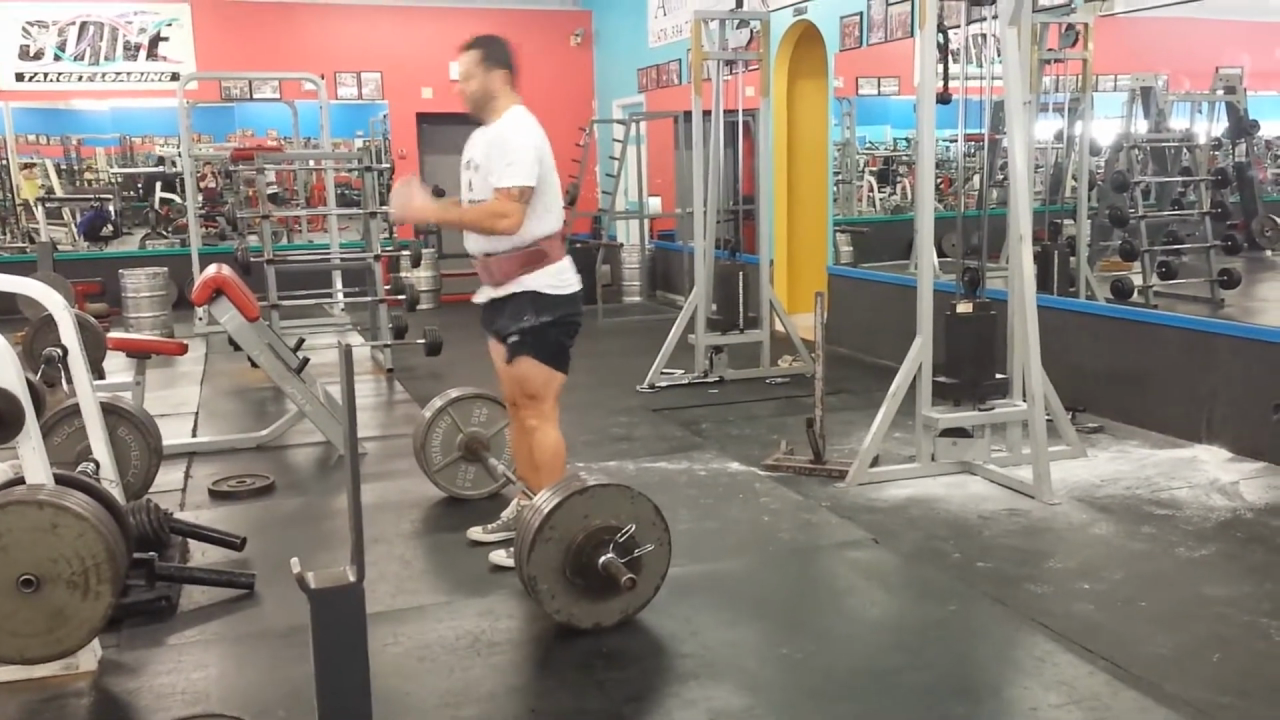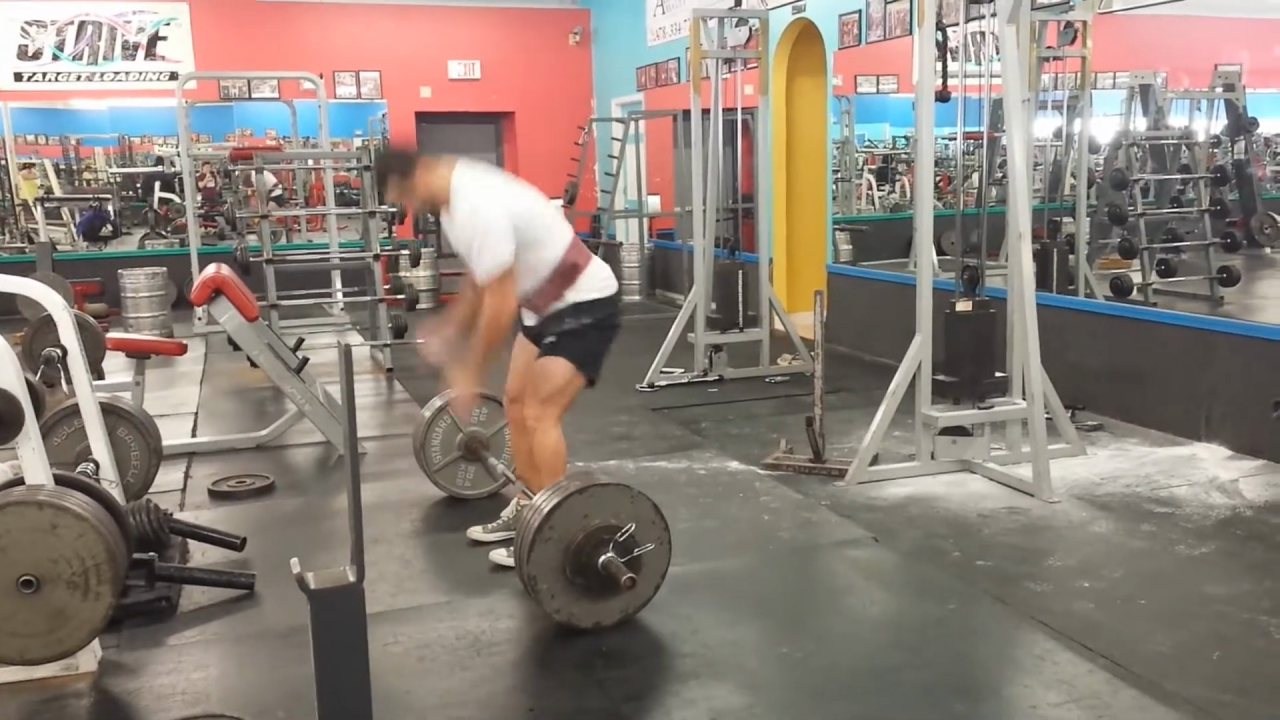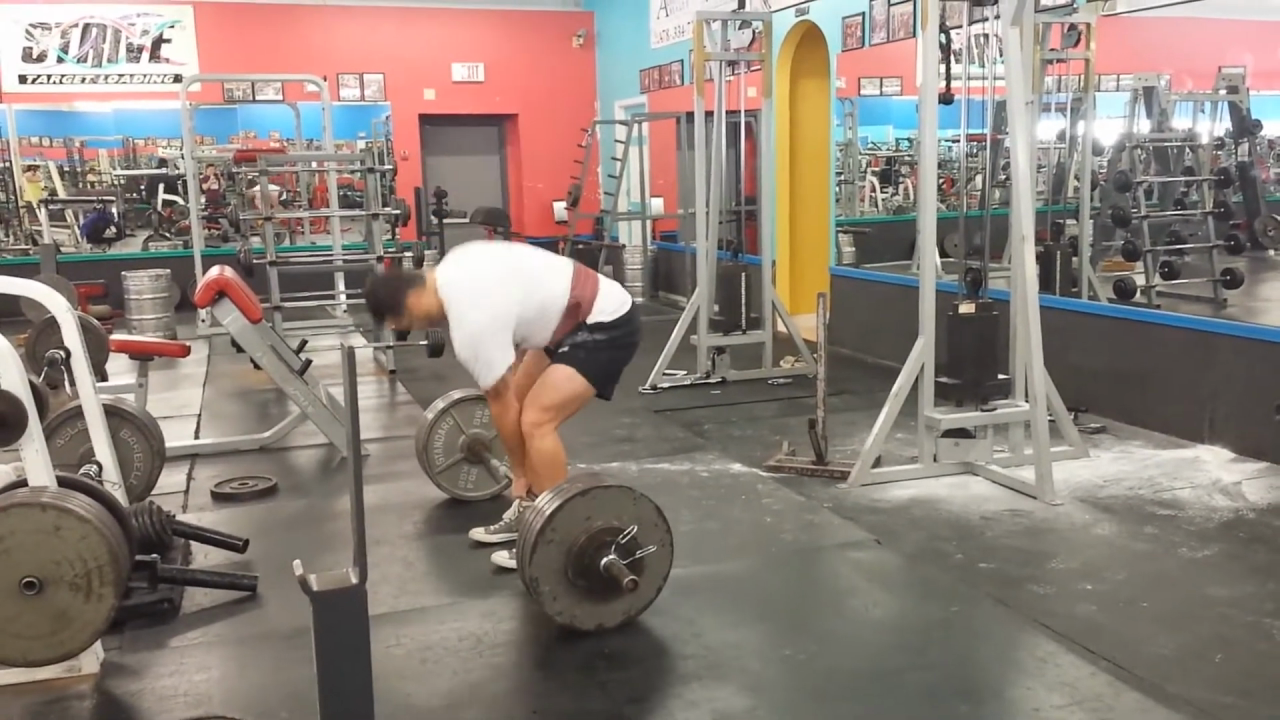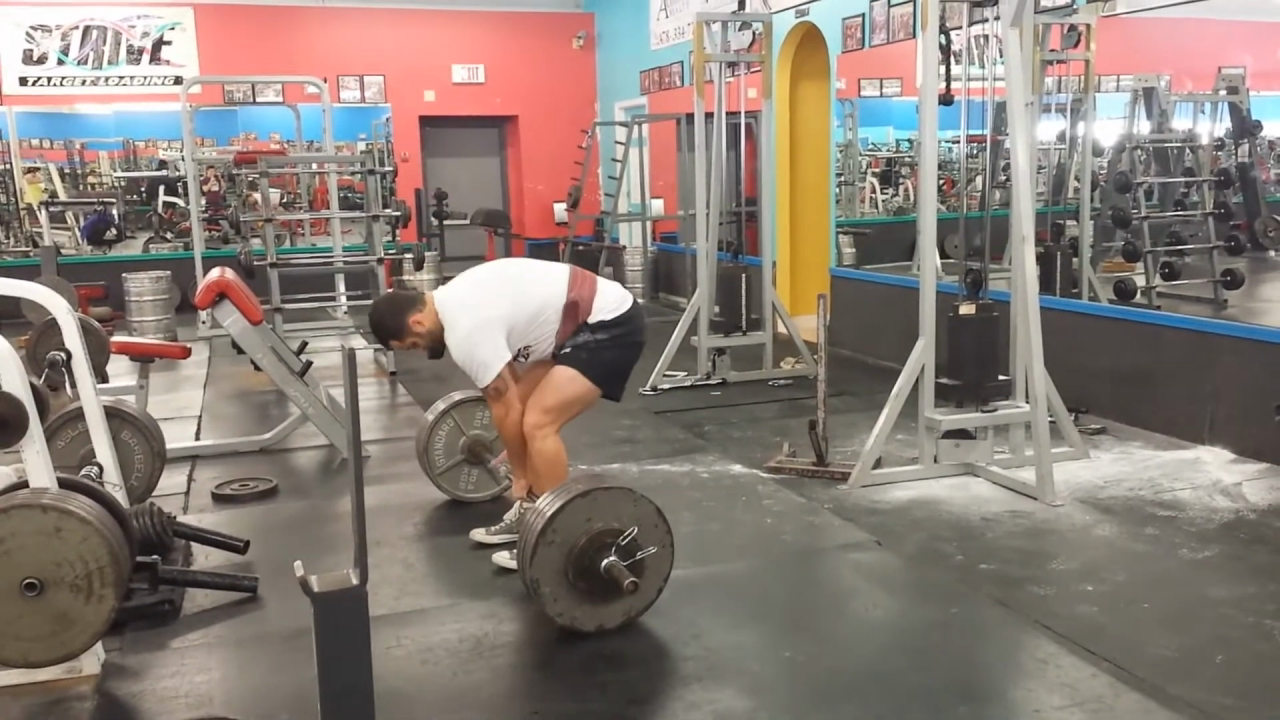
dt=0.2s
person 1, frame 1
left shoulder: (515, 134)
right shoulder: (487, 136)
left elbow: (504, 216)
right elbow: (483, 211)
left wrist: (433, 213)
right wrist: (430, 205)
left hip: (540, 294)
right hip: (507, 293)
left knee: (537, 416)
right knee: (518, 409)
right ankle: (526, 510)
person 1, frame 2
left shoulder: (475, 210)
right shoulder: (460, 197)
left elbow: (499, 307)
right elbow: (481, 277)
left wrist: (470, 373)
right wrist: (451, 326)
left hip: (585, 300)
right hip: (555, 299)
left knee: (538, 411)
right knee: (516, 399)
right ankle: (525, 509)
person 1, frame 3
left shoulder: (472, 320)
right shoulder: (453, 267)
left elbow: (501, 405)
left wrist: (520, 473)
left hip: (606, 323)
right hip: (581, 314)
left knee: (537, 420)
right knee: (520, 403)
right ankle: (527, 511)
person 1, frame 4
left shoulder: (465, 333)
right shoulder: (452, 299)
left elbow: (505, 406)
left wrist: (519, 475)
left hip: (609, 326)
right hip: (590, 318)
left knee: (539, 422)
right knee: (527, 409)
right ankle: (529, 513)
